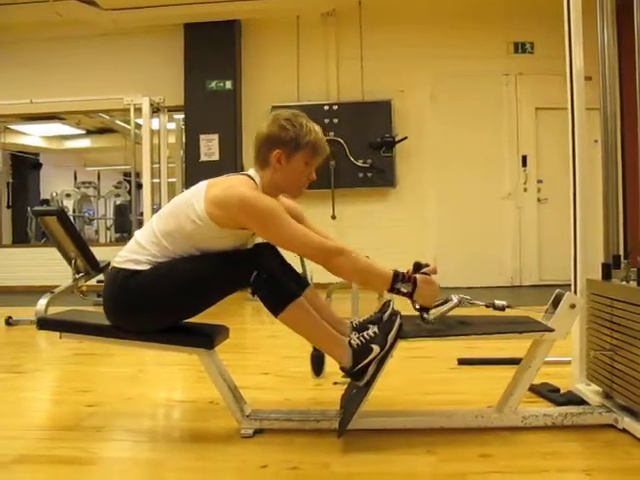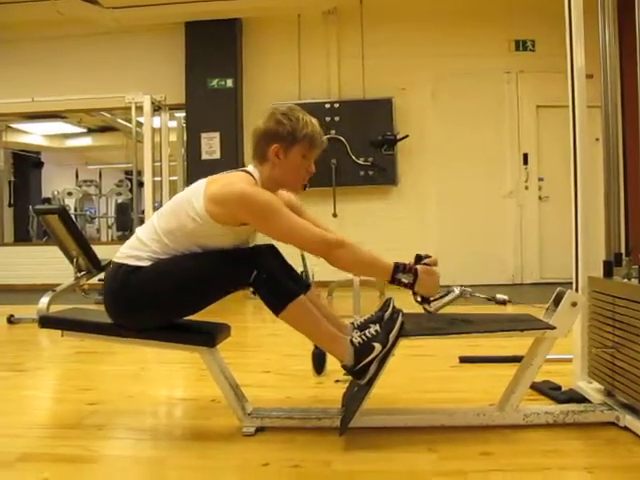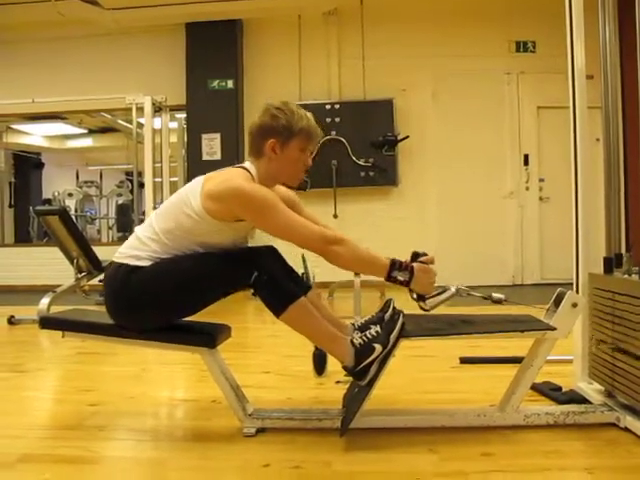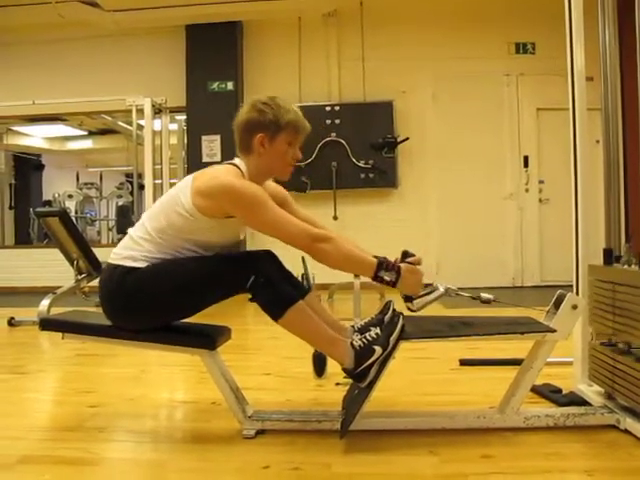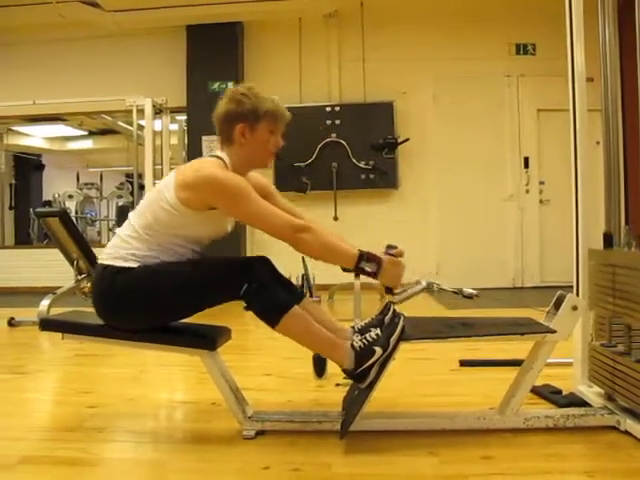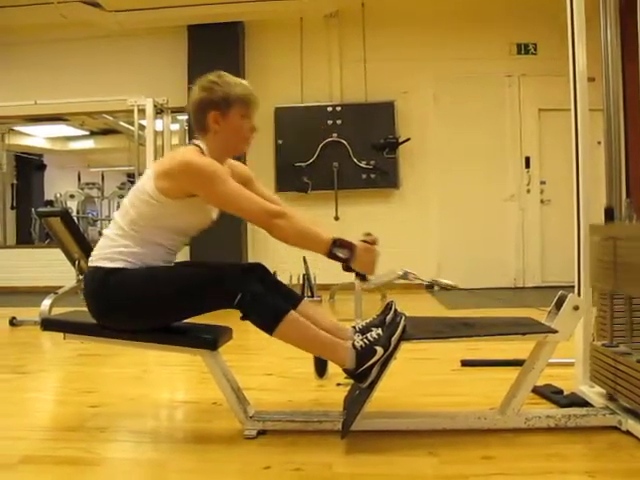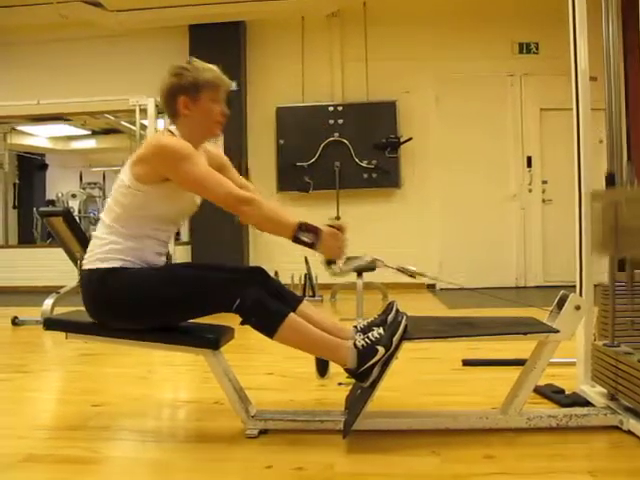
dt=0.1s
person 1, frame 1
left shoulder: (274, 201)
right shoulder: (245, 198)
left elbow: (335, 248)
right elbow: (329, 256)
left wrist: (400, 276)
right wrist: (406, 285)
left hip: (155, 283)
right hip: (130, 292)
left knee: (267, 264)
right knee: (260, 265)
left ankle: (348, 334)
right ankle: (350, 355)
person 1, frame 2
left shoulder: (275, 196)
right shoulder: (245, 193)
left elbow: (335, 241)
right elbow: (330, 249)
left wrist: (403, 269)
right wrist: (406, 275)
left hip: (155, 282)
right hip: (131, 288)
left knee: (266, 264)
right knee: (261, 263)
left ankle: (348, 333)
right ankle: (351, 353)
person 1, frame 3
left shoulder: (274, 192)
right shoulder: (241, 189)
left elbow: (332, 237)
right elbow: (327, 245)
left wrist: (400, 267)
right wrist: (402, 273)
left hip: (155, 282)
right hip: (131, 288)
left knee: (267, 266)
right knee: (261, 266)
left ankle: (349, 335)
right ankle: (352, 354)
person 1, frame 4
left shoulder: (265, 188)
right shoulder: (231, 185)
left elbow: (323, 234)
right elbow: (314, 243)
left wrist: (387, 266)
right wrist: (390, 273)
left hip: (152, 282)
right hip: (126, 289)
left knee: (267, 270)
right knee: (258, 269)
left ankle: (351, 338)
right ankle: (350, 356)
person 1, frame 5
left shoulder: (249, 180)
right shoulder: (213, 177)
left elbow: (305, 224)
right elbow: (296, 233)
left wrist: (369, 259)
right wrist: (370, 265)
left hip: (144, 282)
right hip: (119, 289)
left knee: (260, 274)
right knee: (251, 277)
left ankle: (349, 339)
right ankle: (350, 358)
person 1, frame 6
left shoulder: (228, 169)
right shoulder: (192, 164)
left elbow: (282, 213)
right elbow: (269, 219)
left wrist: (347, 247)
right wrist: (345, 253)
left hip: (142, 279)
right hip: (113, 287)
left knee: (256, 278)
right knee: (242, 286)
left ankle: (351, 338)
right ankle: (350, 357)
person 1, frame 7
left shoulder: (205, 155)
right shoulder: (165, 148)
left elbow: (254, 200)
right elbow: (239, 204)
left wrist: (314, 231)
right wrist: (310, 235)
left hip: (140, 277)
right hip: (111, 287)
left knee: (255, 279)
right knee: (241, 292)
left ankle: (352, 338)
right ankle: (352, 357)
